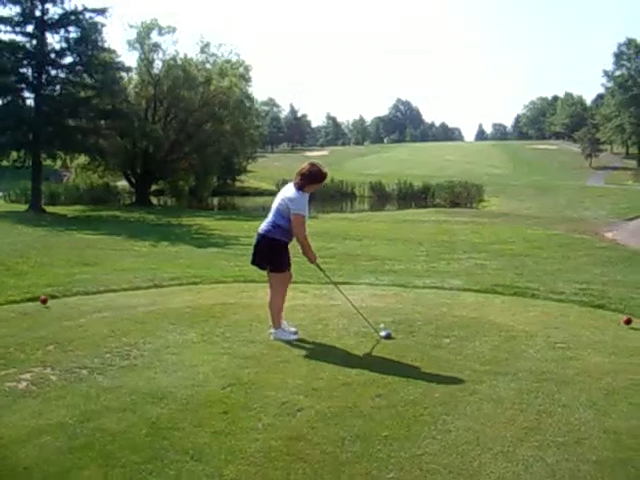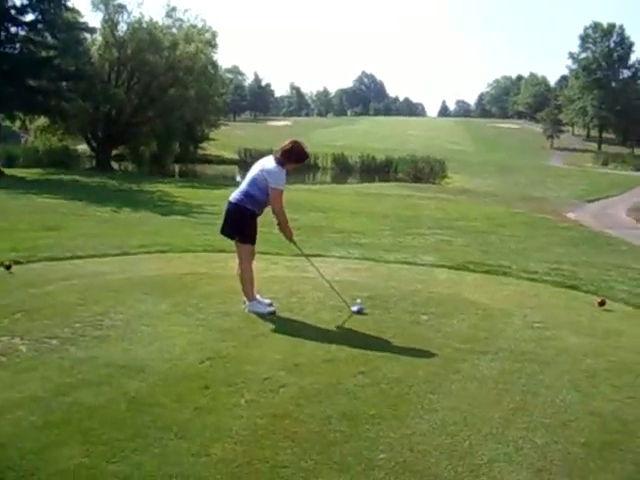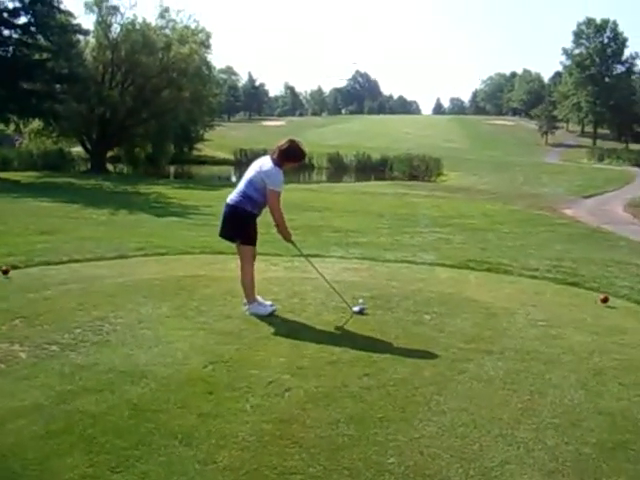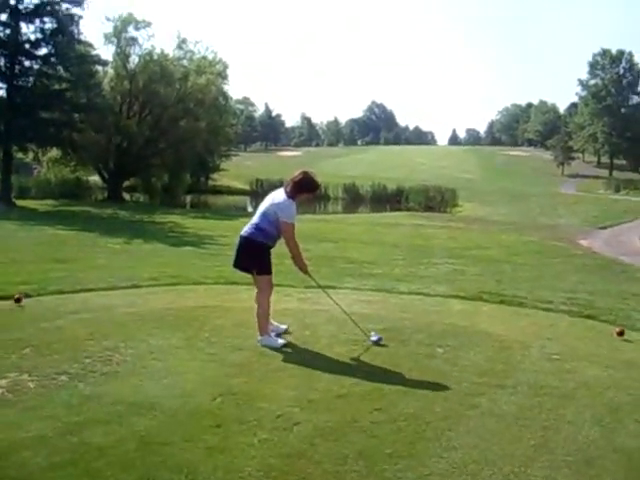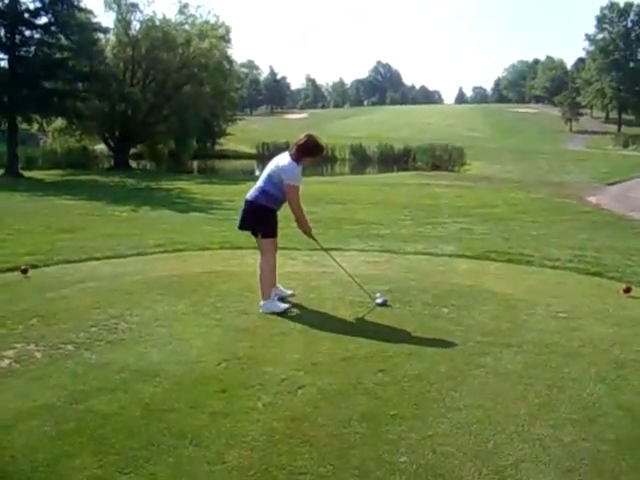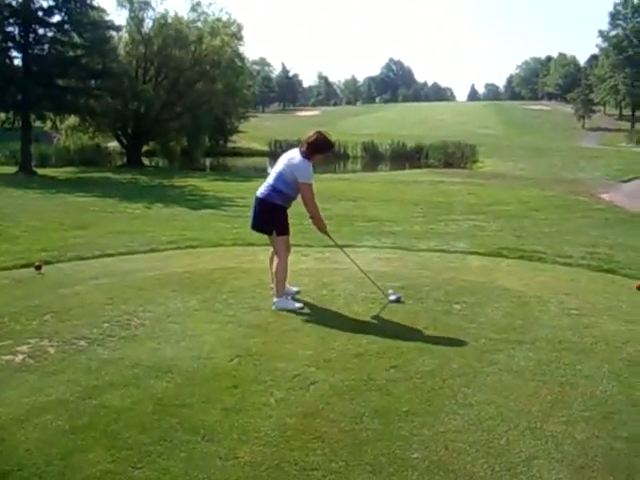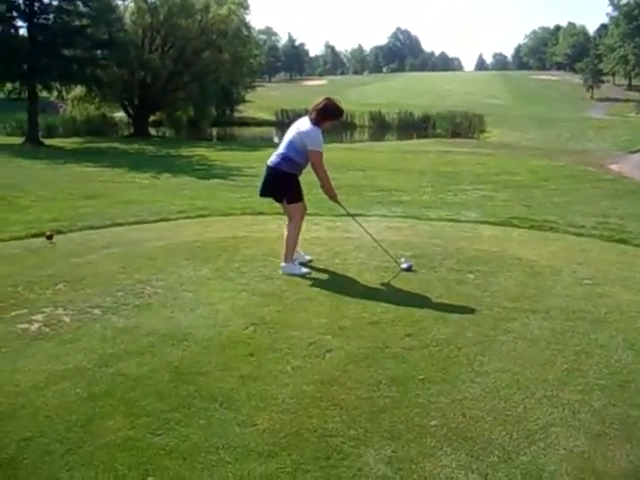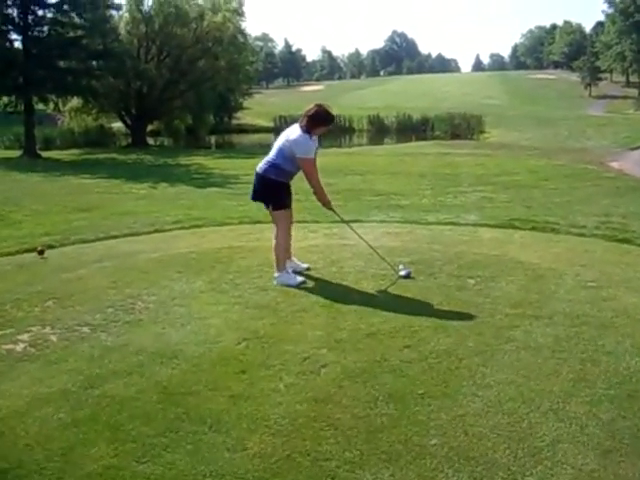
dt=0.5s
person 1, frame 1
left shoulder: (294, 188)
right shoulder: (298, 198)
left elbow: (296, 228)
right elbow: (299, 232)
left wrist: (305, 250)
right wrist: (309, 253)
left hip: (276, 240)
right hip: (272, 241)
left knee: (285, 280)
right knee: (277, 287)
left ankle: (279, 322)
right ankle: (277, 329)
person 1, frame 2
left shoulder: (270, 161)
right shoulder: (277, 173)
left elbow: (272, 202)
right elbow: (277, 206)
left wrist: (281, 223)
right wrist: (286, 229)
left hip: (240, 208)
right hip: (243, 211)
left knee: (247, 256)
right knee: (245, 259)
left ankle: (250, 296)
right ankle: (251, 301)
person 1, frame 3
left shoulder: (266, 161)
right shoulder: (274, 173)
left elbow: (269, 203)
right elbow: (274, 207)
left wrist: (280, 225)
right wrist: (284, 230)
left hip: (238, 209)
right hip: (242, 213)
left knee: (249, 258)
right knee: (248, 261)
left ankle: (252, 298)
right ankle: (251, 304)
person 1, frame 4
left shoulder: (283, 195)
right shoulder: (286, 205)
left elbow: (288, 236)
right elbow: (290, 239)
left wrist: (296, 257)
right wrist: (300, 262)
left hip: (257, 242)
right hip: (255, 244)
left knee: (266, 287)
right knee: (264, 290)
left ankle: (267, 323)
right ankle: (264, 335)
person 1, frame 5
left shoulder: (290, 160)
right shoulder: (290, 167)
left elbow: (293, 198)
right elbow: (293, 201)
left wrist: (301, 220)
right wrist: (304, 224)
left hip: (264, 206)
right hip: (260, 207)
left knee: (271, 250)
right knee: (268, 254)
left ankle: (273, 288)
right ankle: (267, 301)
person 1, frame 6
left shoulder: (296, 154)
right shoulder: (302, 166)
left elbow: (307, 196)
right elbow: (308, 199)
left wrist: (315, 217)
right wrist: (320, 222)
left hip: (269, 202)
right hip: (272, 205)
left knee: (279, 248)
right knee: (283, 251)
left ankle: (278, 286)
right ankle: (280, 298)
person 1, frame 7
left shoulder: (308, 123)
right shoulder: (312, 133)
left elbow: (317, 163)
right elbow: (319, 167)
left wrist: (325, 185)
right wrist: (330, 191)
left hip: (283, 171)
right hip: (282, 173)
left knee: (300, 211)
right knee: (296, 218)
left ankle: (293, 252)
right ankle: (287, 263)
person 1, frame 8
left shoulder: (307, 134)
right shoulder: (301, 140)
left elbow: (312, 167)
right elbow: (310, 173)
left wrist: (319, 193)
right wrist: (323, 198)
left hip: (279, 179)
right hip: (270, 180)
left knee: (287, 222)
right knee: (282, 226)
left ankle: (288, 261)
right ankle: (281, 273)
